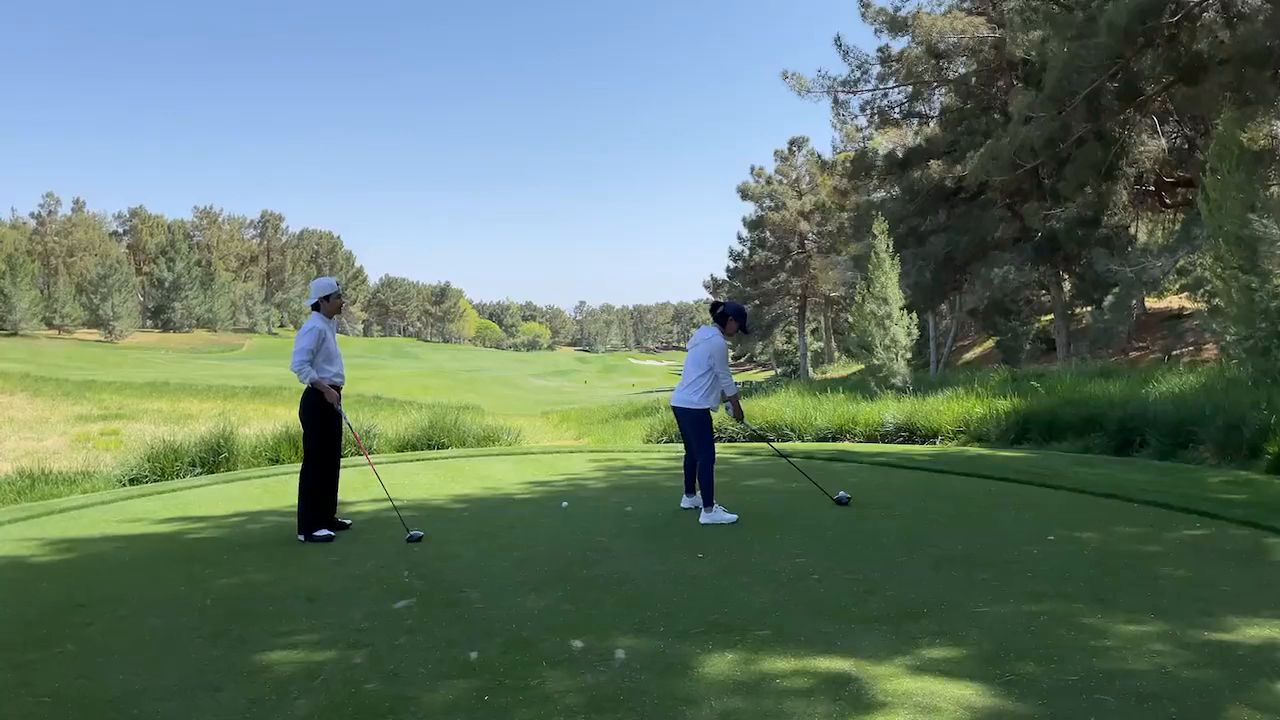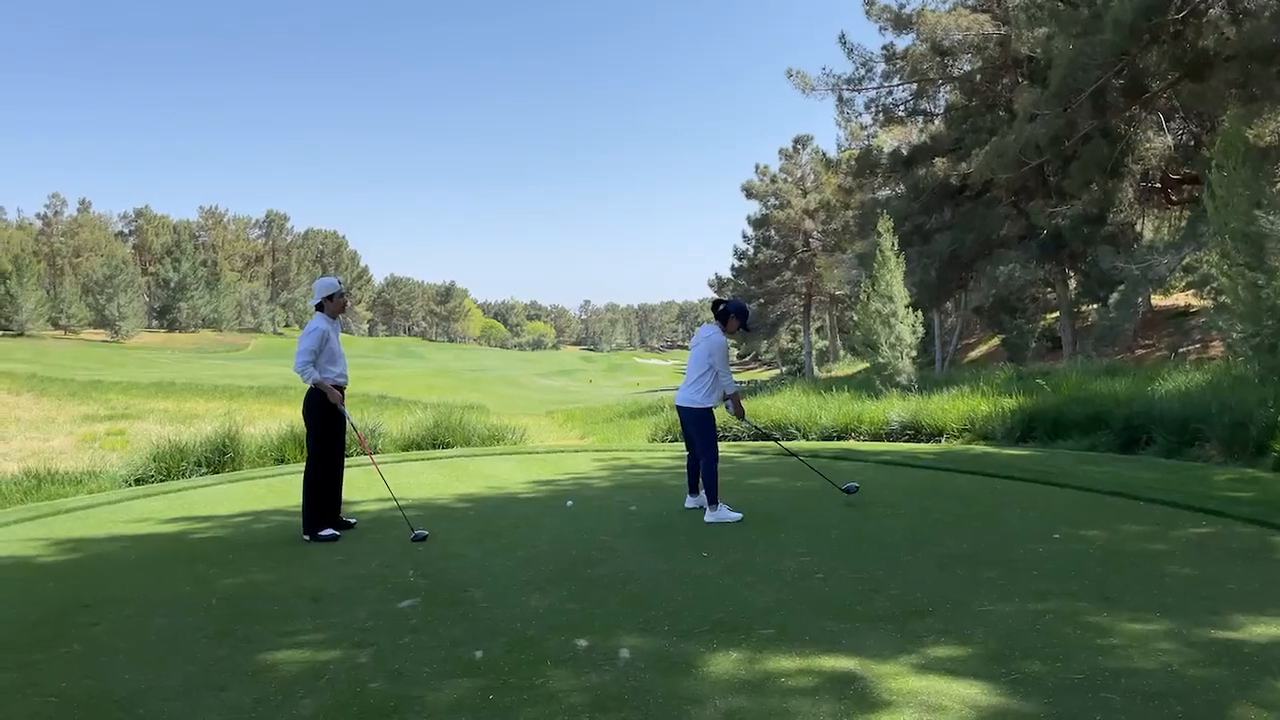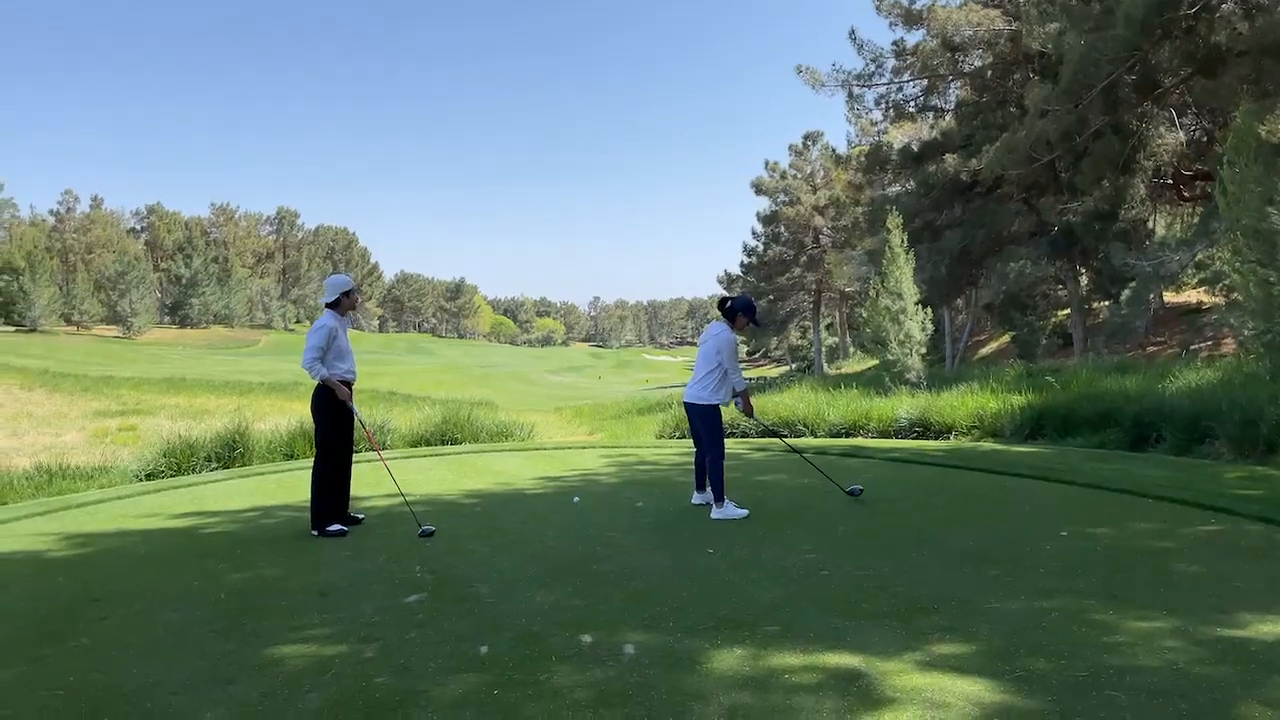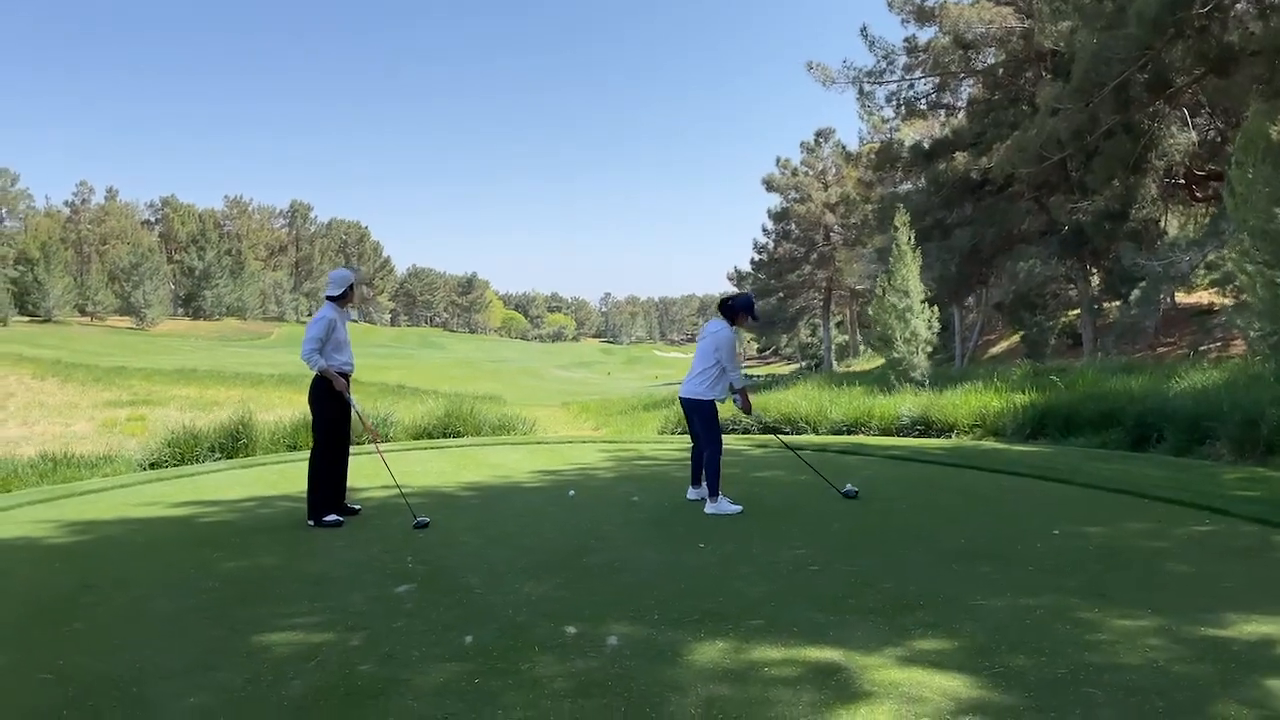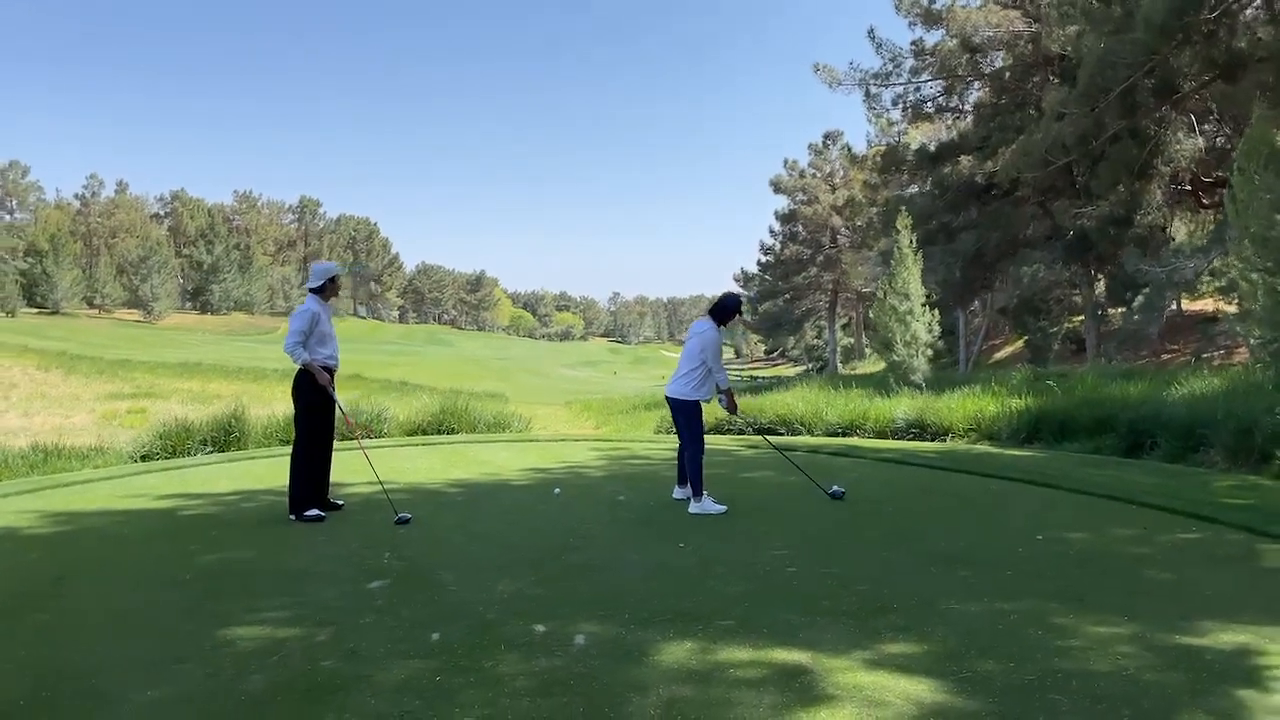
dt=0.4s
person 1, frame 1
left shoulder: (328, 326)
right shoulder: (314, 328)
right elbow: (299, 365)
right wrist: (326, 389)
left hip: (329, 399)
right hip: (318, 400)
left knee: (331, 460)
right knee: (315, 461)
left ankle: (326, 517)
right ankle: (308, 526)
person 1, frame 2
left shoulder: (333, 326)
right shoulder: (317, 328)
right elbow: (302, 366)
right wrist: (329, 390)
left hip: (333, 400)
right hip: (321, 400)
left knee: (335, 460)
right knee: (319, 461)
left ankle: (331, 516)
right ankle: (313, 526)
person 1, frame 3
left shoulder: (341, 323)
right shoulder: (326, 325)
right elbow: (310, 362)
right wrist: (337, 387)
left hip: (341, 396)
right hip: (330, 396)
left knee: (343, 455)
right knee: (327, 457)
left ankle: (339, 511)
right ankle: (322, 521)
person 1, frame 4
left shoulder: (339, 316)
right shoulder: (325, 317)
right elbow: (309, 353)
right wrist: (334, 378)
left hip: (338, 387)
right hip: (327, 387)
left knee: (340, 447)
right knee: (324, 448)
left ankle: (335, 502)
right ankle: (318, 511)
person 1, frame 5
left shoulder: (323, 309)
right shoulder: (308, 310)
right elbow: (292, 346)
right wrist: (317, 371)
left hip: (324, 381)
right hip: (311, 381)
left knee: (323, 441)
right knee: (307, 442)
left ankle: (319, 497)
right ankle: (299, 505)
person 2, frame 1
left shoulder: (703, 334)
right shoulder: (717, 342)
right elbow: (724, 377)
left wrist: (726, 398)
right wrist: (736, 406)
left hip: (681, 402)
right hip: (694, 406)
left knee: (693, 451)
right knee: (706, 456)
left ankle: (690, 496)
right ankle: (709, 511)
person 2, frame 2
left shoulder: (705, 333)
right shoulder: (717, 339)
right elbow: (724, 375)
left wrist: (727, 396)
right wrist: (737, 404)
left hip: (686, 401)
right hip: (698, 405)
left knee: (696, 451)
right knee: (710, 455)
left ankle: (694, 496)
right ankle: (713, 509)
person 2, frame 3
left shoulder: (714, 329)
right shoulder: (726, 336)
right elbow: (734, 372)
left wrist: (736, 394)
right wrist: (746, 401)
left hip: (693, 398)
right hip: (705, 402)
left knee: (704, 448)
right knee: (716, 452)
left ankle: (701, 493)
right ankle: (719, 506)
person 2, frame 4
left shoulder: (713, 326)
right shoulder: (725, 334)
right elbow: (733, 370)
left wrist: (735, 391)
right wrist: (744, 398)
left hip: (689, 393)
right hip: (701, 397)
left knee: (700, 443)
right knee: (713, 447)
left ankle: (696, 488)
right ankle: (713, 501)
person 2, frame 5
left shoulder: (700, 324)
right shoulder: (711, 334)
right elbow: (717, 370)
left wrist: (721, 392)
right wrist: (729, 398)
left hip: (677, 392)
right hip: (687, 397)
left knee: (687, 443)
right knee: (695, 447)
left ankle: (682, 488)
right ankle: (698, 501)
